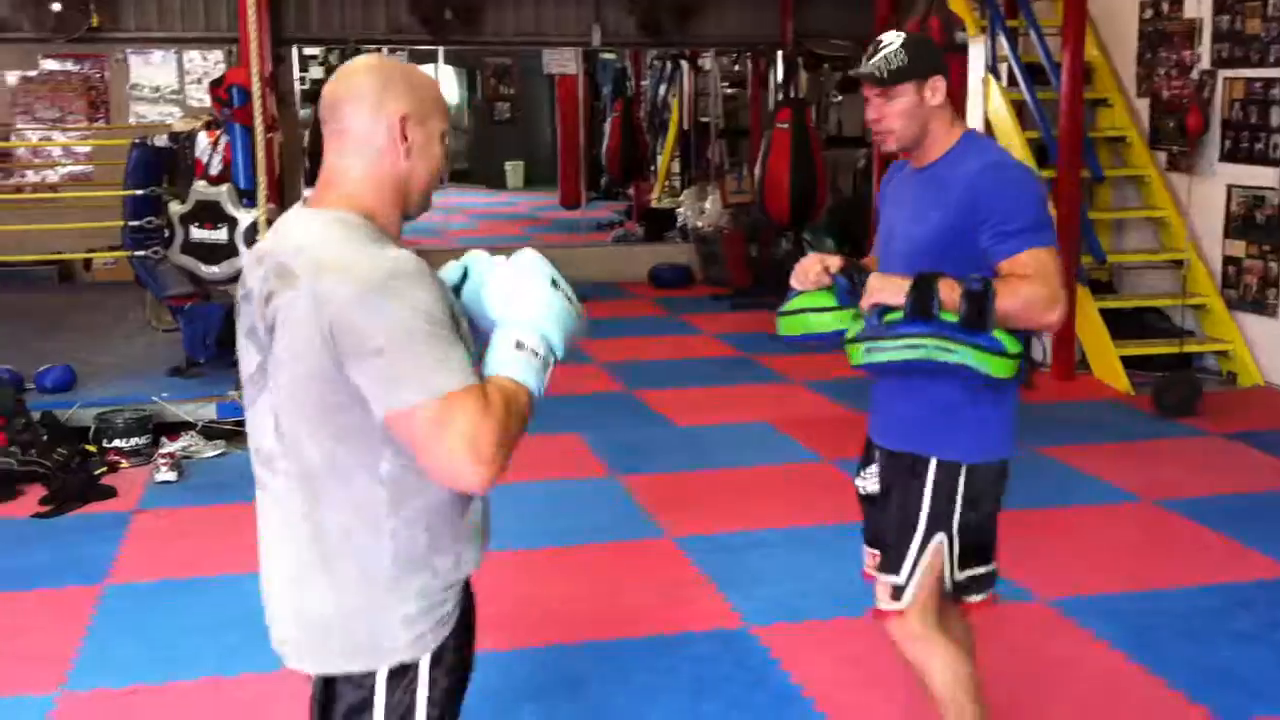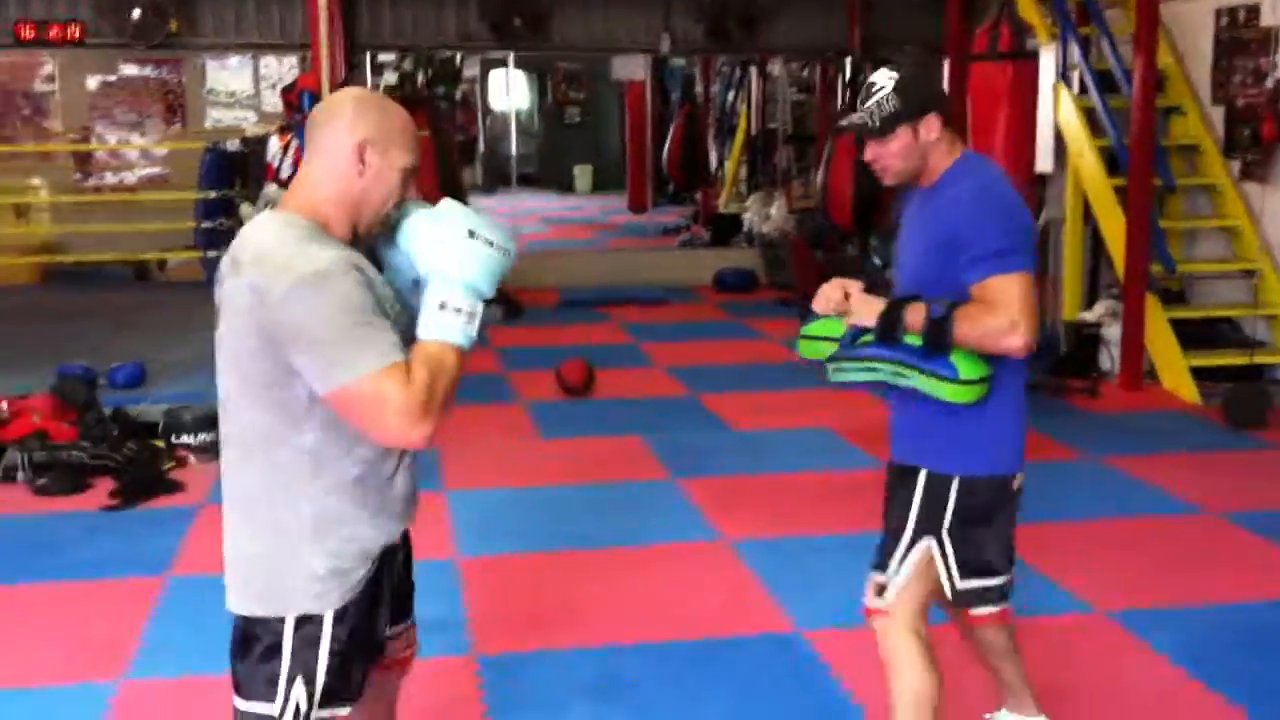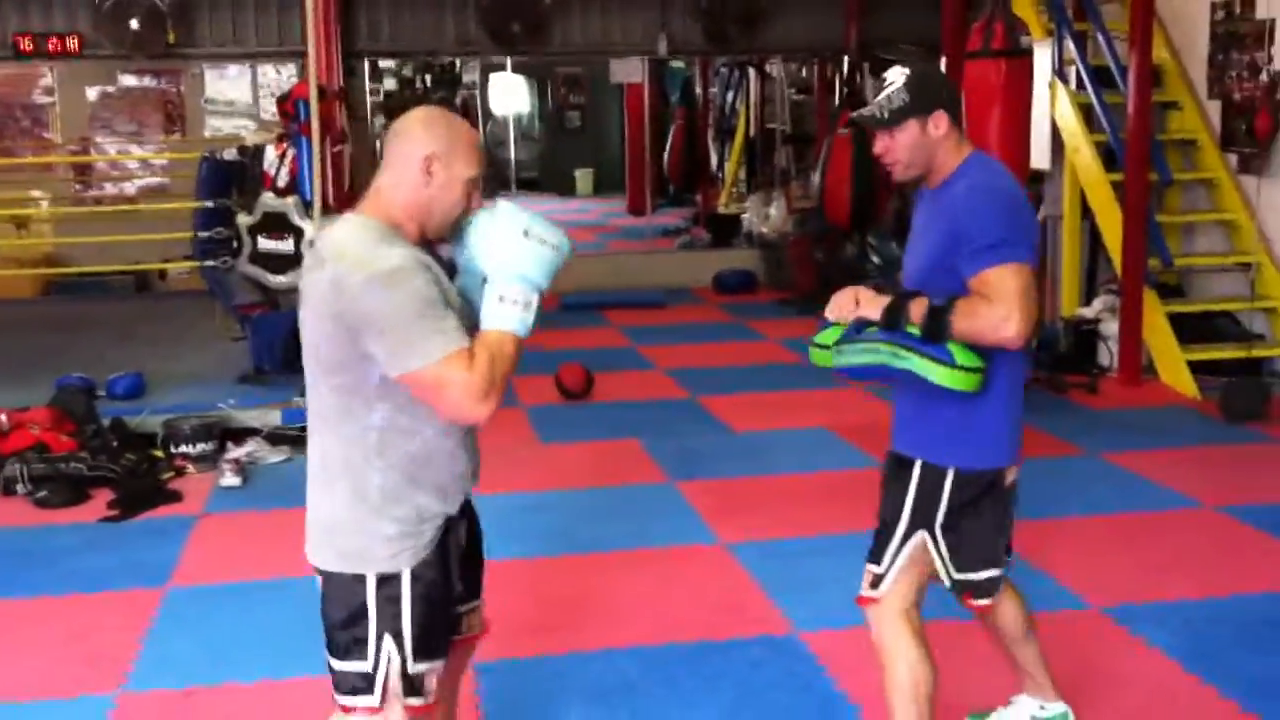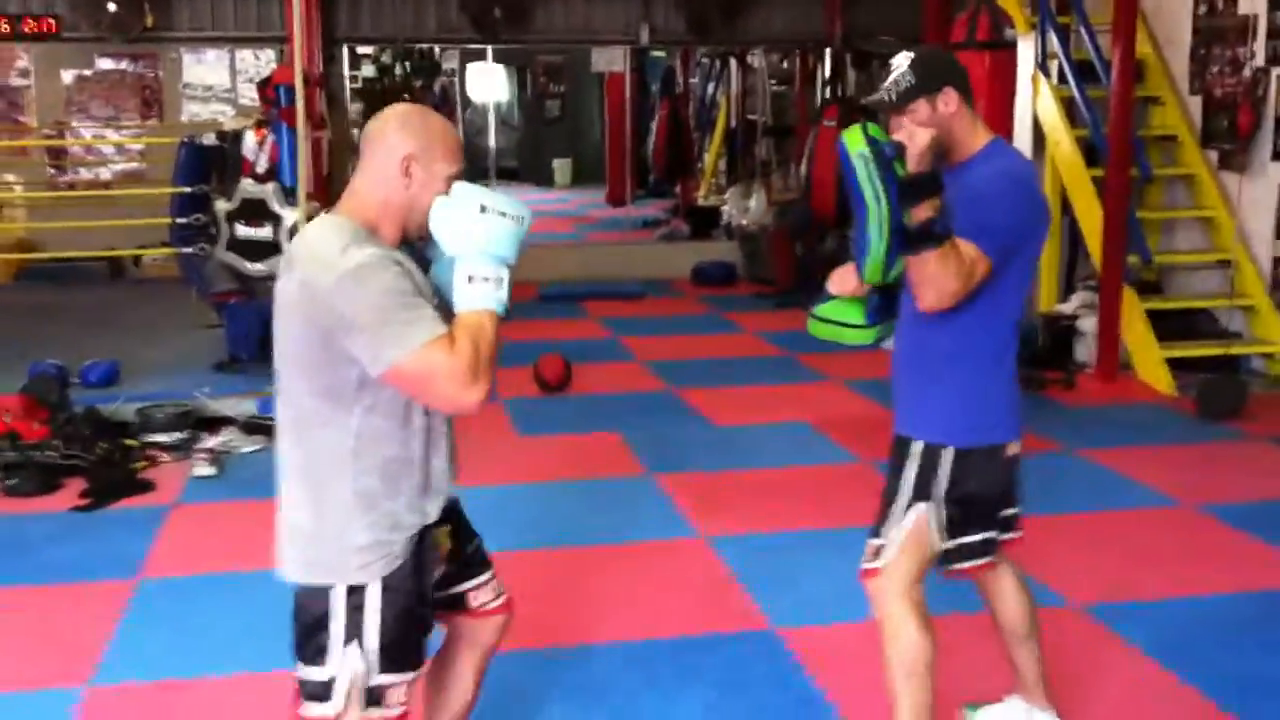
dt=1s
person 1, frame 1
left shoulder: (994, 180)
right shoulder: (897, 179)
left elbow: (1045, 302)
left wrist: (925, 293)
right wrist: (839, 270)
left hip: (953, 438)
right hip: (896, 425)
left knee: (907, 617)
right knee: (939, 603)
person 1, frame 2
left shoulder: (978, 203)
right shoulder: (926, 194)
left elbow: (1011, 330)
left wrist: (896, 314)
right wrist: (860, 294)
left hip: (957, 447)
right hip: (940, 436)
left knee: (894, 613)
right knee: (966, 593)
person 1, frame 3
left shoulder: (983, 198)
right shoulder: (938, 191)
left elbow: (1007, 318)
left wrist: (897, 309)
right wrist: (876, 301)
left hip: (953, 438)
right hip: (950, 428)
left knee: (888, 603)
right knee: (978, 576)
person 1, frame 4
left shoulder: (1002, 183)
right shoulder: (957, 175)
left elbow: (939, 292)
right elbow: (930, 273)
left wrist: (917, 185)
right wrist: (865, 276)
left hip: (952, 421)
right hip: (979, 413)
left knee: (891, 583)
right knee: (987, 561)
person 2, frame 1
left shoulder: (288, 248)
right shoulder: (377, 279)
right elbow: (472, 457)
left wrist: (450, 316)
right wrist: (529, 336)
left hip: (336, 579)
right hip: (380, 607)
person 2, frame 2
left shoulder: (291, 244)
right shoulder: (307, 273)
left elbow: (366, 352)
right elbow: (408, 417)
left wrist: (416, 275)
right wrist: (457, 293)
left hip: (355, 535)
right hip: (309, 564)
left knee: (379, 669)
person 2, frame 3
left shoulder: (365, 244)
right shoulder: (381, 269)
left elbow: (440, 352)
right elbow: (469, 397)
left wrist: (483, 279)
right wrist: (514, 293)
left hip: (421, 509)
right hip: (384, 530)
left knee: (445, 656)
person 2, frame 4
left shoulder: (363, 251)
right shoulder: (351, 271)
left elbow: (432, 360)
right elbow: (461, 385)
left wrist: (462, 269)
right wrist: (483, 270)
left hip: (413, 505)
right hip: (359, 536)
left knee: (486, 613)
